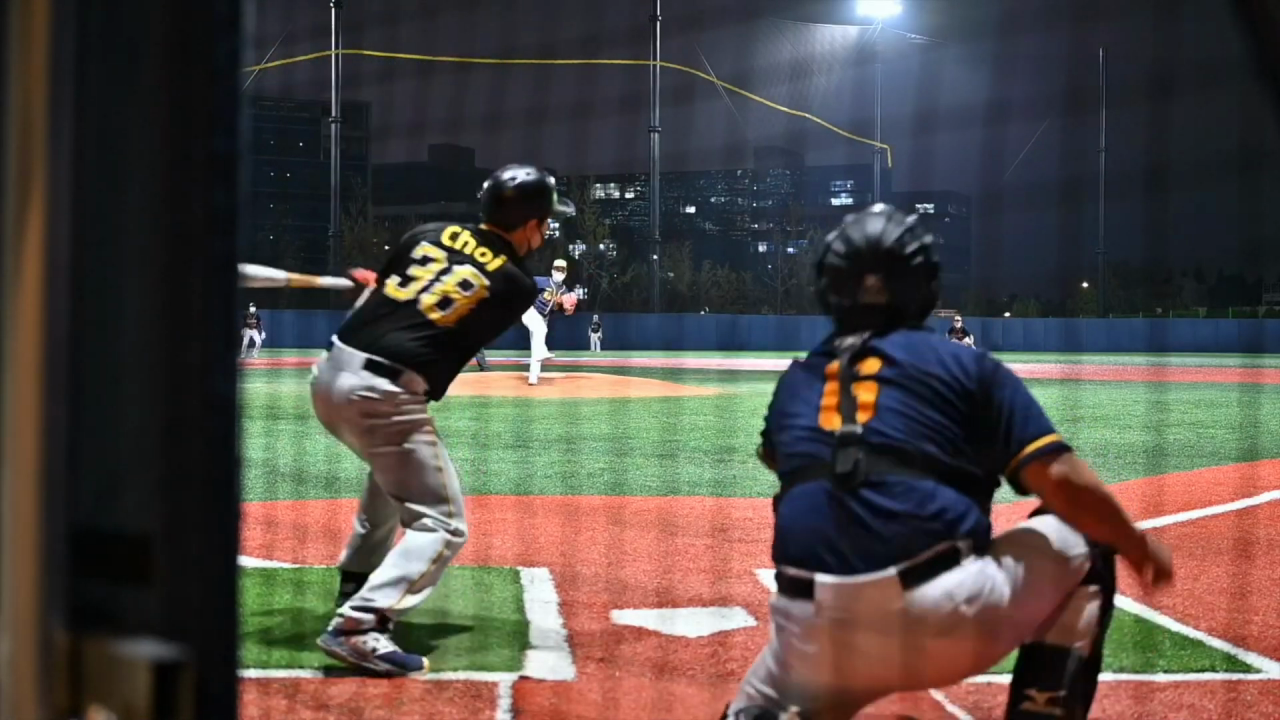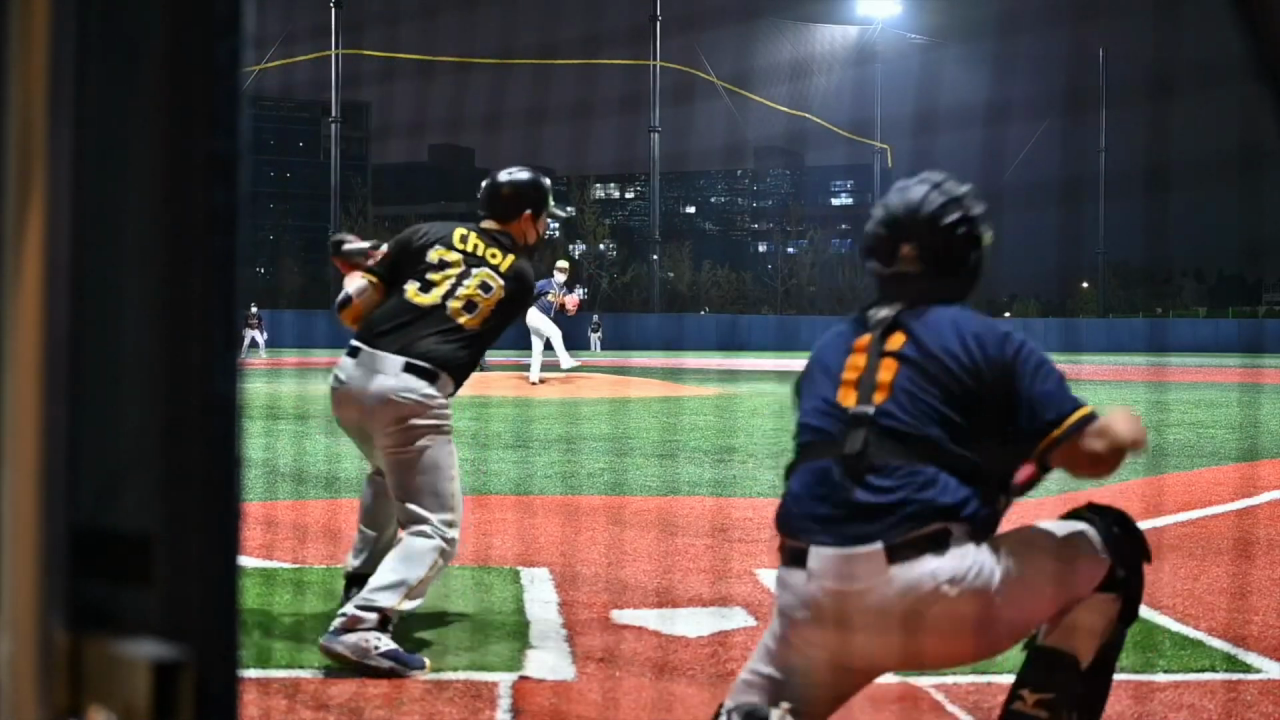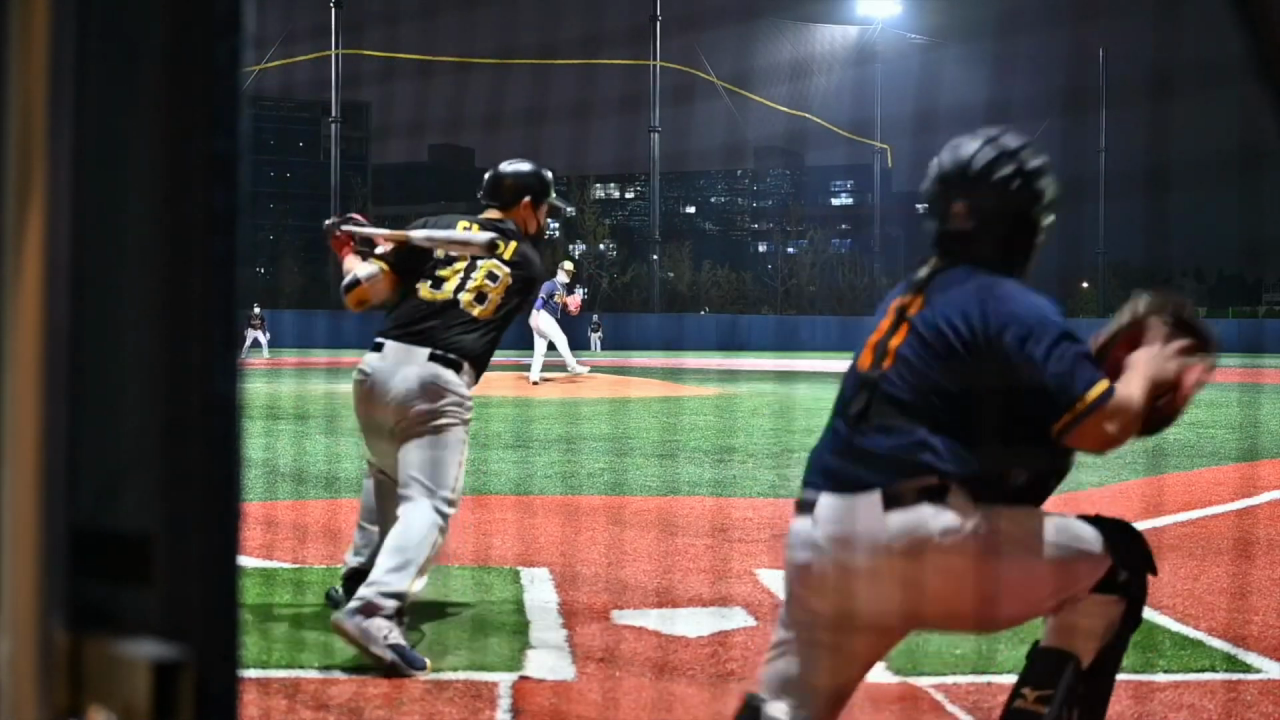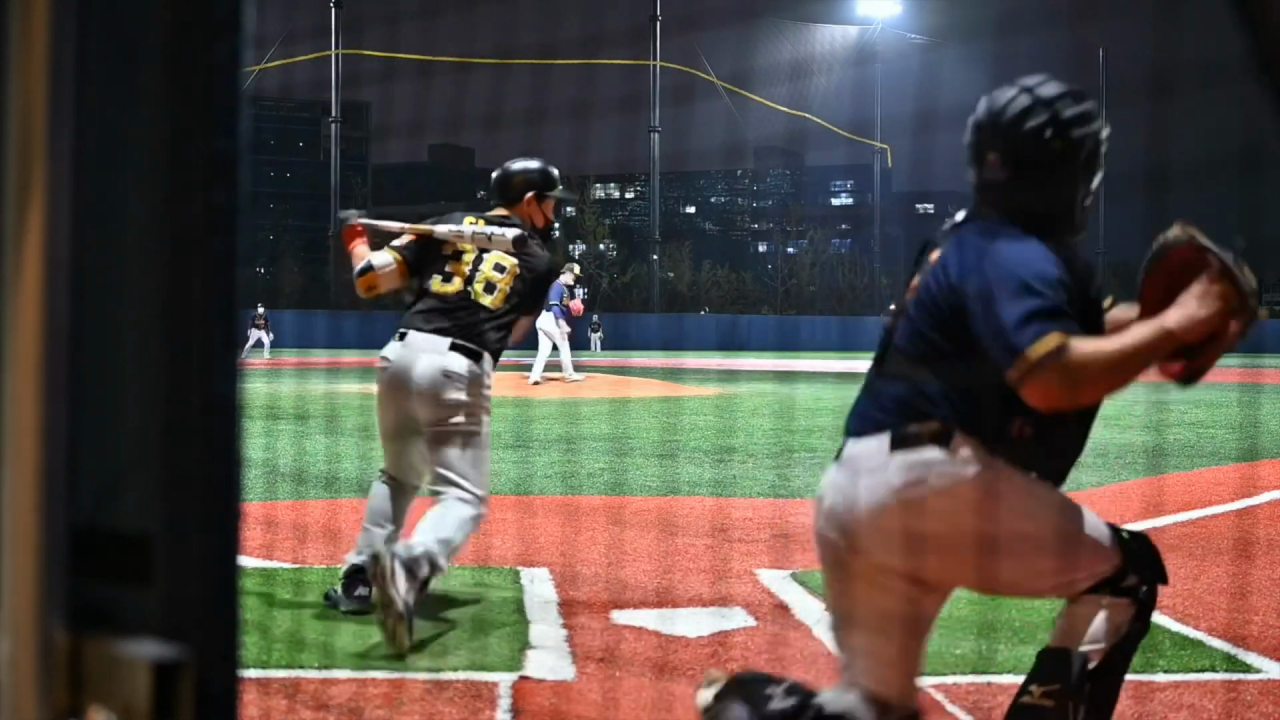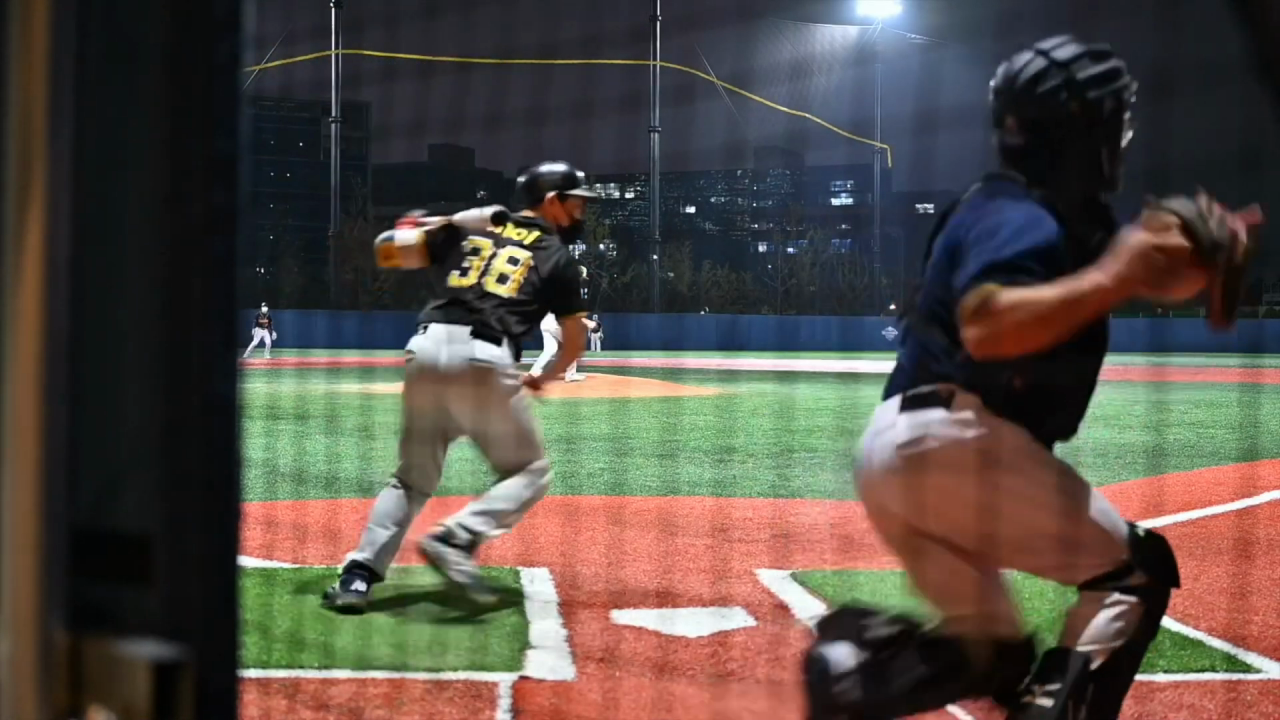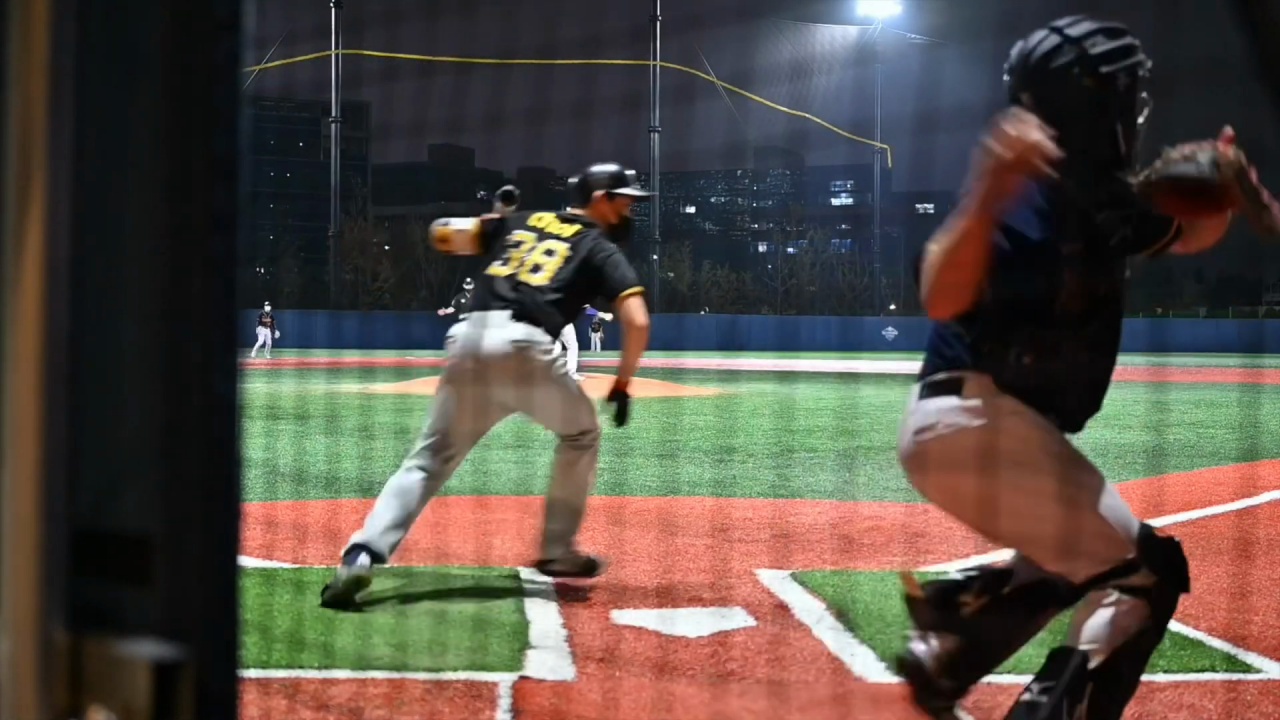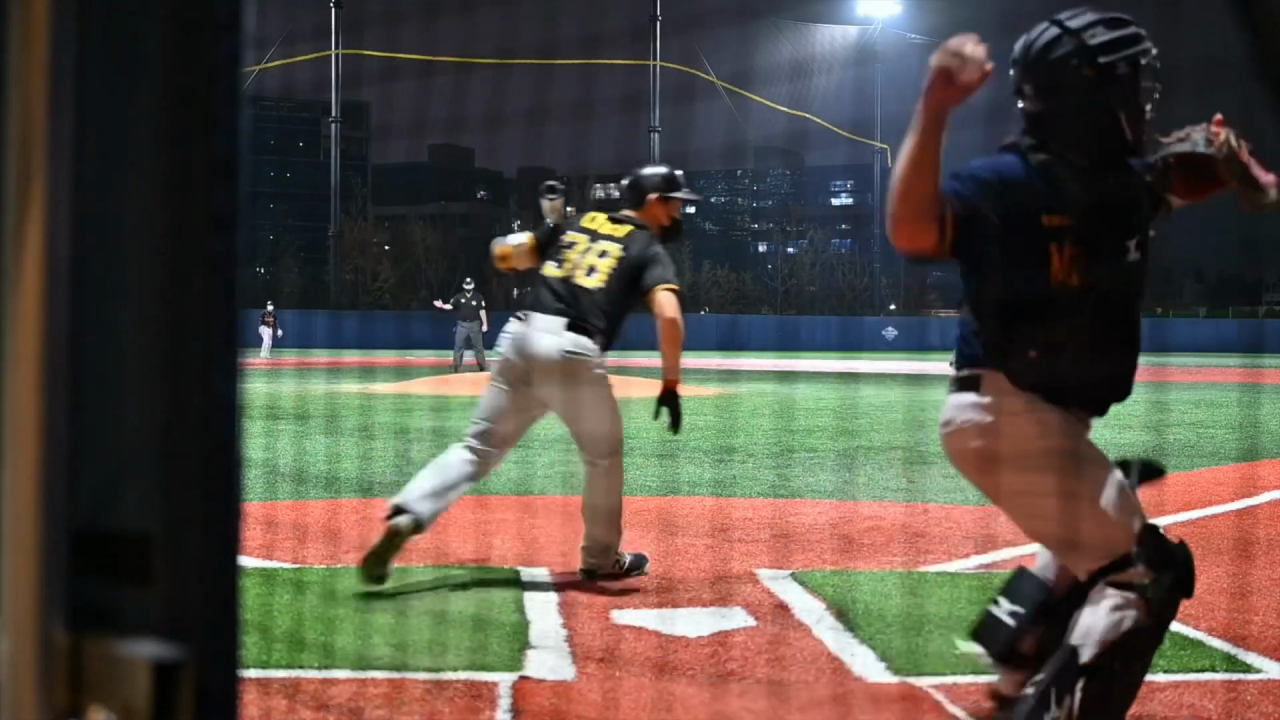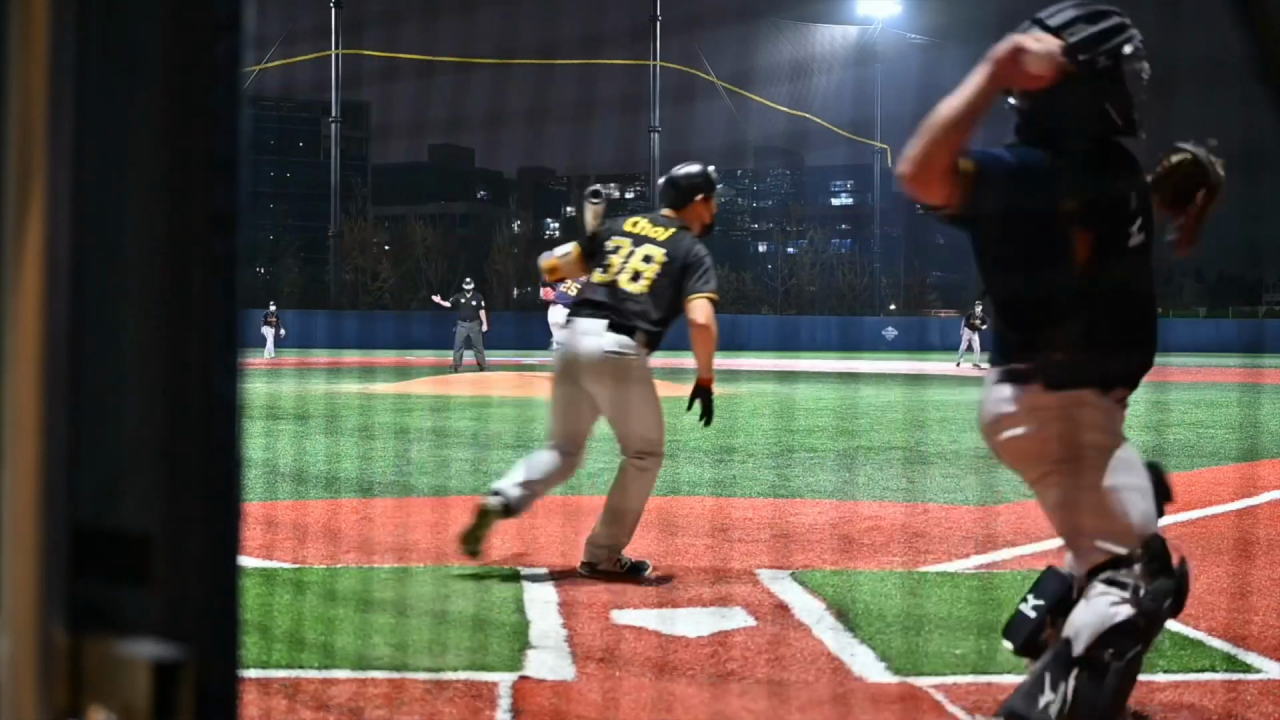
dt=0.1s
person 1, frame 1
left shoulder: (794, 382)
right shoulder: (965, 365)
right elbow: (1059, 479)
right wrist: (1136, 545)
left hip: (815, 621)
right hip: (944, 613)
right knee: (1086, 546)
person 1, frame 2
left shoulder: (830, 346)
right shoulder: (991, 343)
right elbow: (1089, 453)
right wrist: (1123, 432)
left hip: (815, 598)
right hip: (934, 594)
right knee: (1108, 548)
person 1, frame 3
left shoulder: (907, 299)
right shoulder: (1013, 306)
right elbow: (1101, 427)
right wrist: (1145, 372)
left hip: (820, 542)
right hip: (920, 536)
right knee: (1118, 562)
person 1, frame 4
left shoulder: (977, 246)
right shoulder: (1016, 258)
left elbow: (1051, 346)
right elbow: (1049, 381)
left wrist: (1157, 320)
right wrist: (1172, 327)
left hip: (857, 491)
right hip: (927, 485)
right knee: (1127, 571)
person 1, frame 5
left shoulder: (1077, 215)
right shoulder: (1024, 218)
left elbow: (1164, 278)
right elbow: (989, 332)
right wrist: (1113, 280)
left hip: (899, 450)
right hip: (953, 441)
left knee: (982, 654)
right knee: (1136, 569)
left ankle: (856, 659)
person 1, frame 6
left shoulder: (1101, 197)
right shoulder: (1022, 197)
left elbow: (1188, 233)
right elbow: (943, 296)
right wrist: (986, 192)
left hip: (951, 430)
right hip: (975, 427)
left knee: (1062, 570)
right knee: (1144, 571)
left ankle: (946, 637)
person 1, frame 7
left shoulder: (1117, 175)
right shoulder: (1012, 182)
right elbow: (910, 231)
right wrist: (937, 103)
left hip: (1043, 412)
right hip: (1011, 416)
left knee: (1112, 523)
right knee: (1148, 568)
left ankle: (1020, 635)
person 1, frame 8
left shoulder: (1108, 165)
right shoulder: (1023, 173)
right elbow: (921, 174)
left wrist: (1178, 191)
right wrist: (995, 70)
left hip: (1070, 404)
right hip: (1056, 408)
left knee: (1128, 519)
right knee: (1140, 569)
left ankle: (1048, 628)
person 2, frame 1
left shoulder: (429, 233)
right shoulder: (518, 282)
left hip: (332, 374)
right hip: (386, 392)
left knee: (391, 469)
right knee: (440, 526)
left ankle: (359, 578)
right ankle: (357, 628)
person 2, frame 2
left shoulder: (428, 234)
right shoulder: (521, 279)
left elbow: (351, 311)
left wrist: (356, 267)
left hip: (350, 377)
right hip: (412, 394)
left knee: (391, 470)
right knee: (434, 528)
left ankle: (363, 583)
right ankle: (359, 626)
person 2, frame 3
left shoulder: (433, 229)
right shoulder: (531, 263)
left elbow: (358, 295)
left wrist: (346, 248)
left hip: (378, 368)
right hip: (439, 383)
left knee: (386, 475)
right knee: (428, 510)
left ankle: (358, 582)
right ankle: (372, 615)
person 2, frame 4
left shoulder: (444, 228)
right shoulder: (540, 261)
left elbow: (370, 282)
right elbow: (515, 333)
left wrist: (357, 241)
left hip: (401, 359)
right hip: (460, 373)
left knee: (397, 478)
right knee: (463, 498)
left ankle: (358, 581)
right ankle: (409, 567)
person 2, frame 5
left shoulder: (472, 224)
right shoulder: (559, 257)
left elbow: (389, 252)
right elbow: (574, 341)
left wrist: (413, 228)
right wrist: (539, 378)
left hip: (427, 349)
right hip: (484, 359)
left knee: (411, 477)
right knee: (530, 473)
left ankle: (357, 577)
right ankle: (454, 539)
person 2, frame 6
left shoulder: (521, 220)
right shoulder: (603, 251)
left elbow: (445, 234)
right elbow: (637, 322)
left wrist: (470, 227)
right wrist: (623, 382)
left hip: (469, 337)
right hip: (524, 349)
left knee: (428, 460)
right knee: (581, 435)
left ankle: (361, 556)
right ankle: (558, 553)
person 2, frame 7
left shoulder: (577, 224)
right shoulder: (650, 252)
left elbow: (501, 252)
right elbow: (668, 316)
left wrist: (538, 255)
right wrist: (671, 383)
left hip: (521, 337)
right hip: (573, 351)
left knee: (478, 446)
right knee: (603, 454)
left ankle: (405, 517)
right ankle: (602, 559)
person 2, frame 8
left shoulder: (617, 227)
right shoulder: (694, 253)
left elbow: (550, 265)
right elbow: (701, 321)
left wrist: (591, 262)
right wrist: (705, 379)
left hip: (574, 339)
right hip: (620, 350)
left knee: (563, 450)
right knee: (644, 454)
left ankle: (499, 500)
right ankle: (604, 556)
